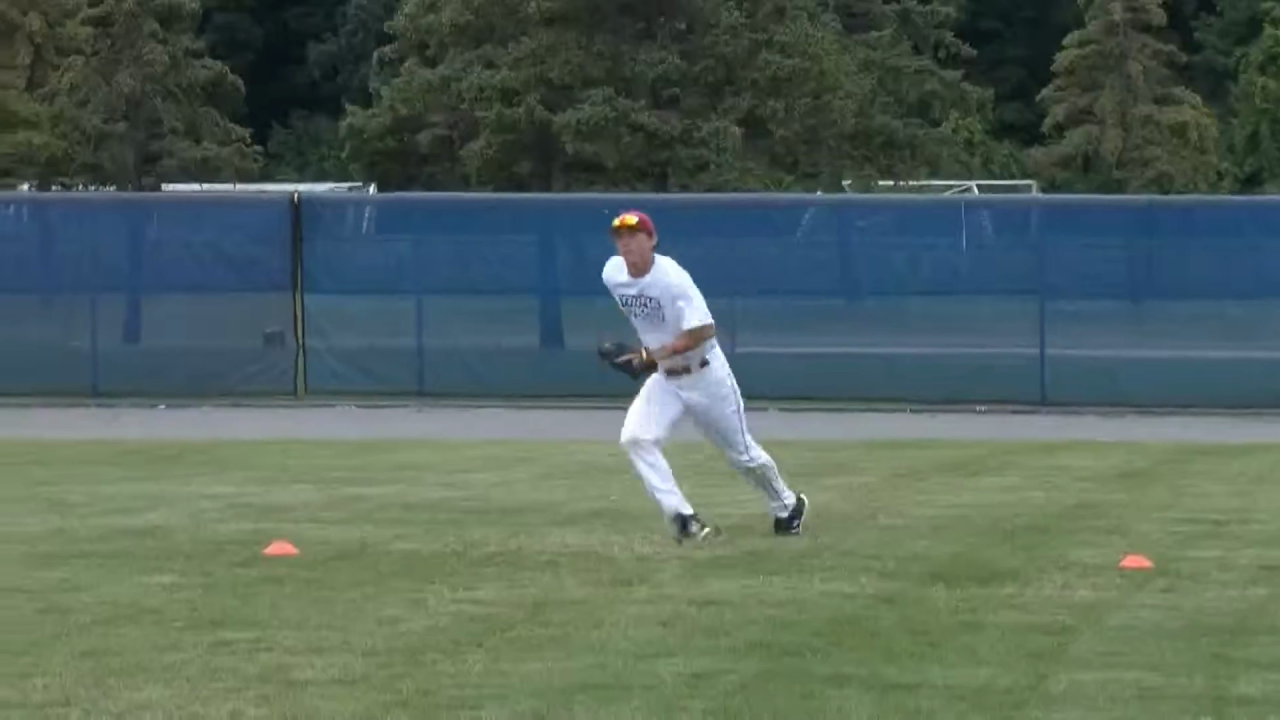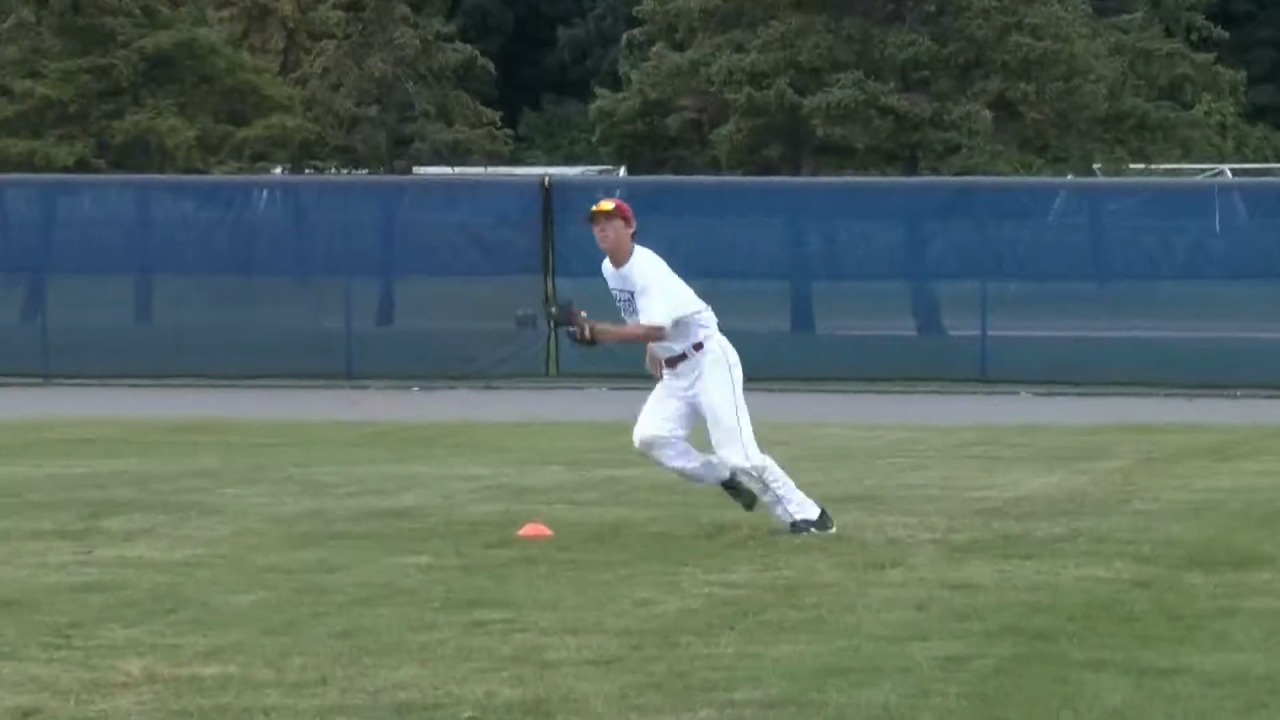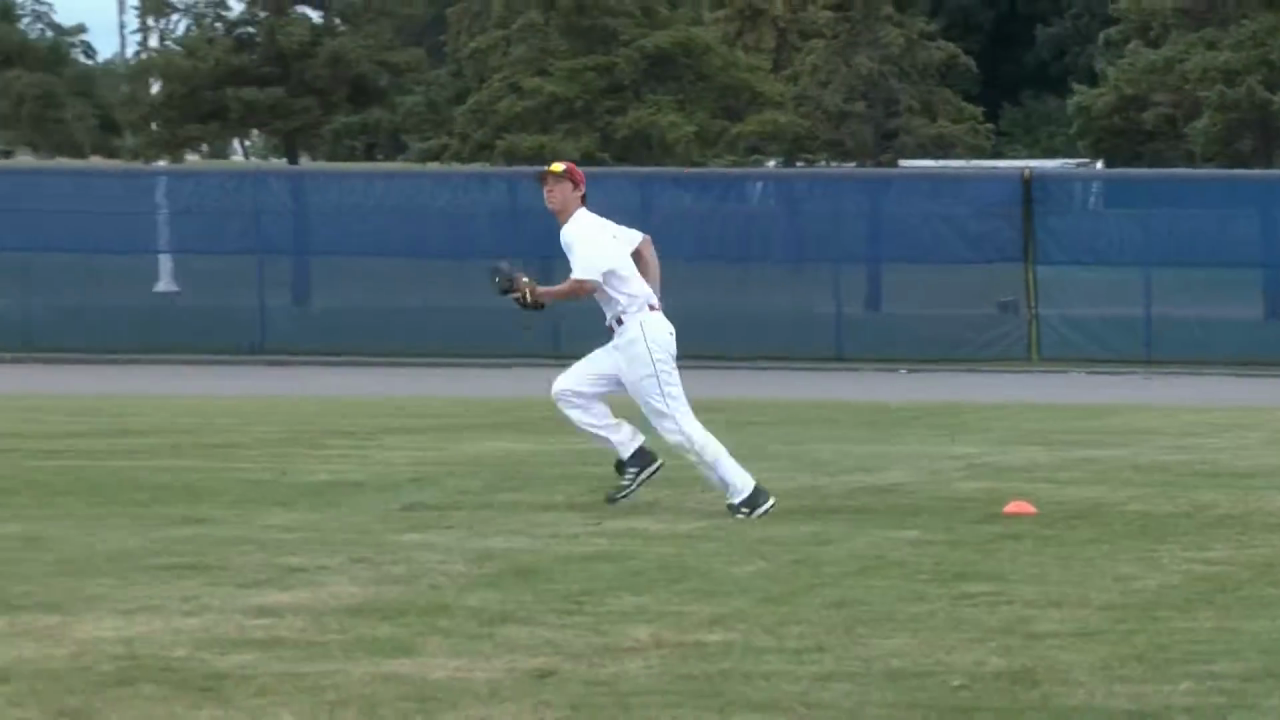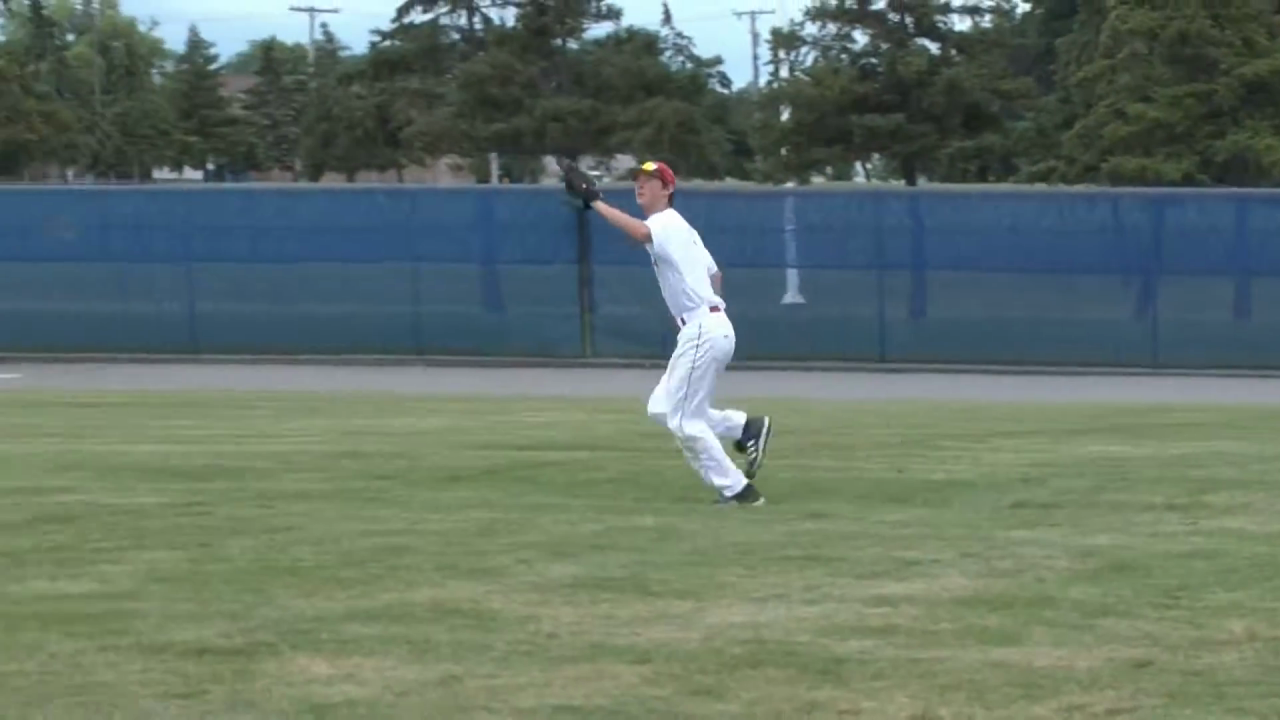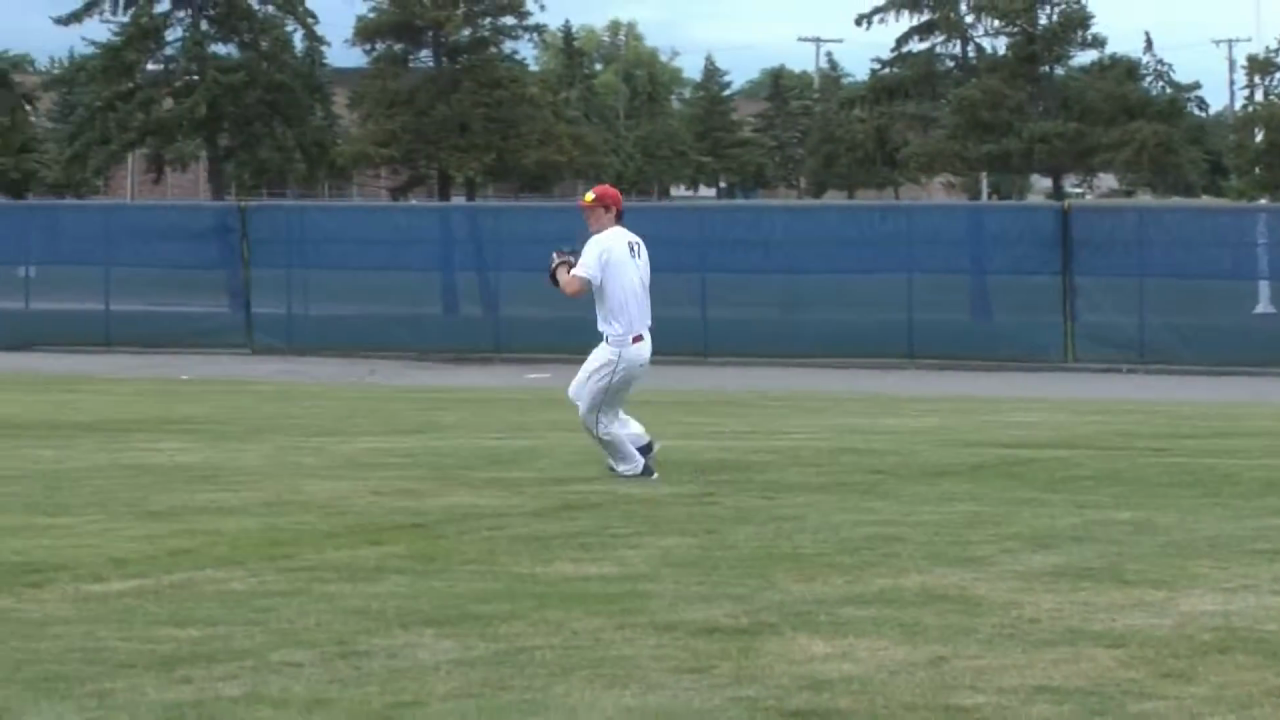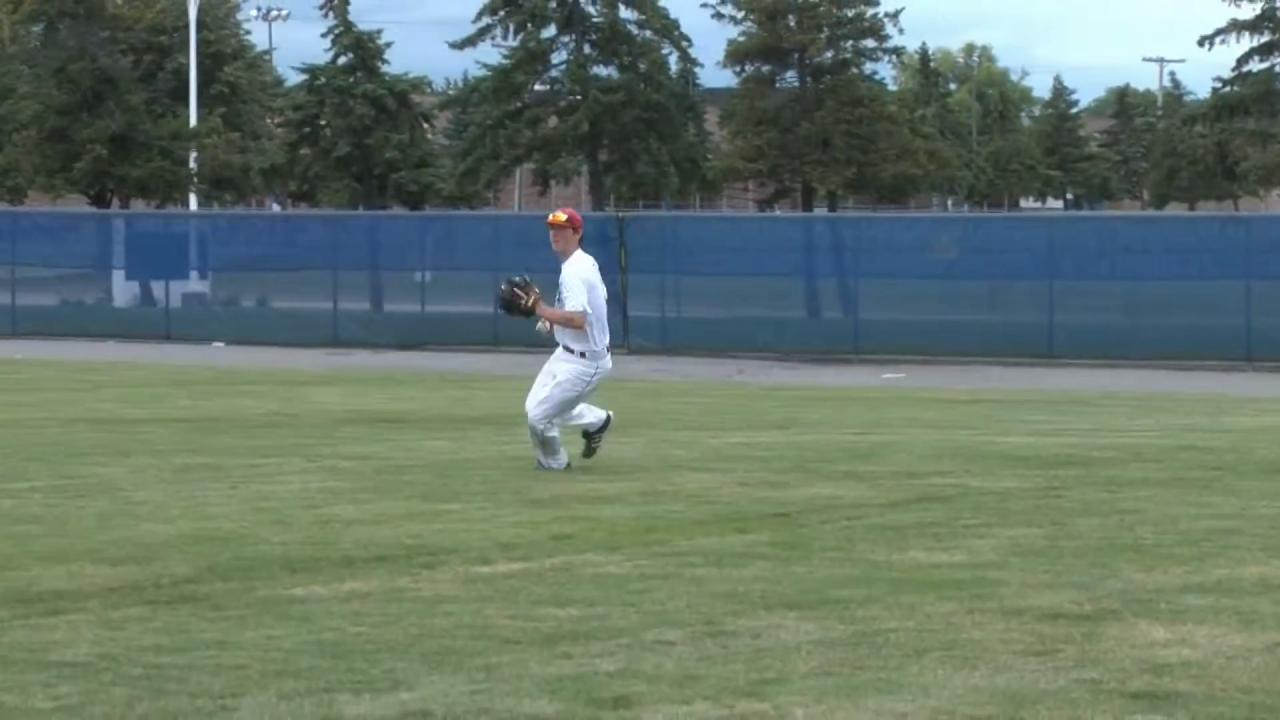
dt=0.5s
person 1, frame 1
left shoulder: (671, 279)
right shoulder: (611, 272)
left elbow: (702, 332)
left wrist: (652, 354)
left hip: (703, 371)
right hip: (664, 376)
left knee: (740, 453)
right knee: (634, 438)
left ankle: (786, 507)
right ankle: (684, 517)
person 1, frame 2
left shoulder: (646, 270)
right shoulder: (610, 268)
left elbow: (655, 330)
left wrist: (599, 332)
left hip: (710, 361)
right hip: (676, 371)
left knee: (736, 455)
right knee: (649, 438)
left ankle: (807, 516)
right ankle: (727, 479)
person 1, frame 3
left shoulder: (580, 229)
right shoulder: (595, 225)
left elbow: (587, 284)
right elbow: (645, 244)
left wrist: (539, 295)
right wrist: (653, 298)
left hip: (641, 333)
right hip: (631, 337)
left knee: (675, 424)
right knee: (567, 390)
left ankle: (747, 494)
right ankle: (635, 456)
person 1, frame 4
left shoulder: (667, 221)
right shoulder: (674, 226)
left elbow: (641, 232)
right elbow: (715, 276)
left wrist: (595, 201)
left hip: (705, 331)
right hip: (708, 330)
left knee: (686, 421)
right knee: (663, 410)
left ankle: (735, 489)
right ankle: (748, 429)
person 1, frame 5
left shoulder: (599, 244)
right shoulder: (635, 242)
left elbow: (573, 288)
left wrist: (560, 270)
left hip: (620, 350)
right hip: (635, 343)
left knee: (591, 414)
right knee: (581, 394)
left ankle: (634, 467)
right ankle: (637, 443)
person 1, frame 6
left shoulder: (578, 269)
right shoulder: (580, 263)
left elbow: (577, 321)
right elbow: (590, 306)
left wrist: (539, 309)
right wrist: (553, 318)
left hip: (585, 364)
right hip: (566, 354)
left knee: (538, 416)
right knee: (535, 407)
left ankle: (554, 463)
right ankle: (597, 421)
